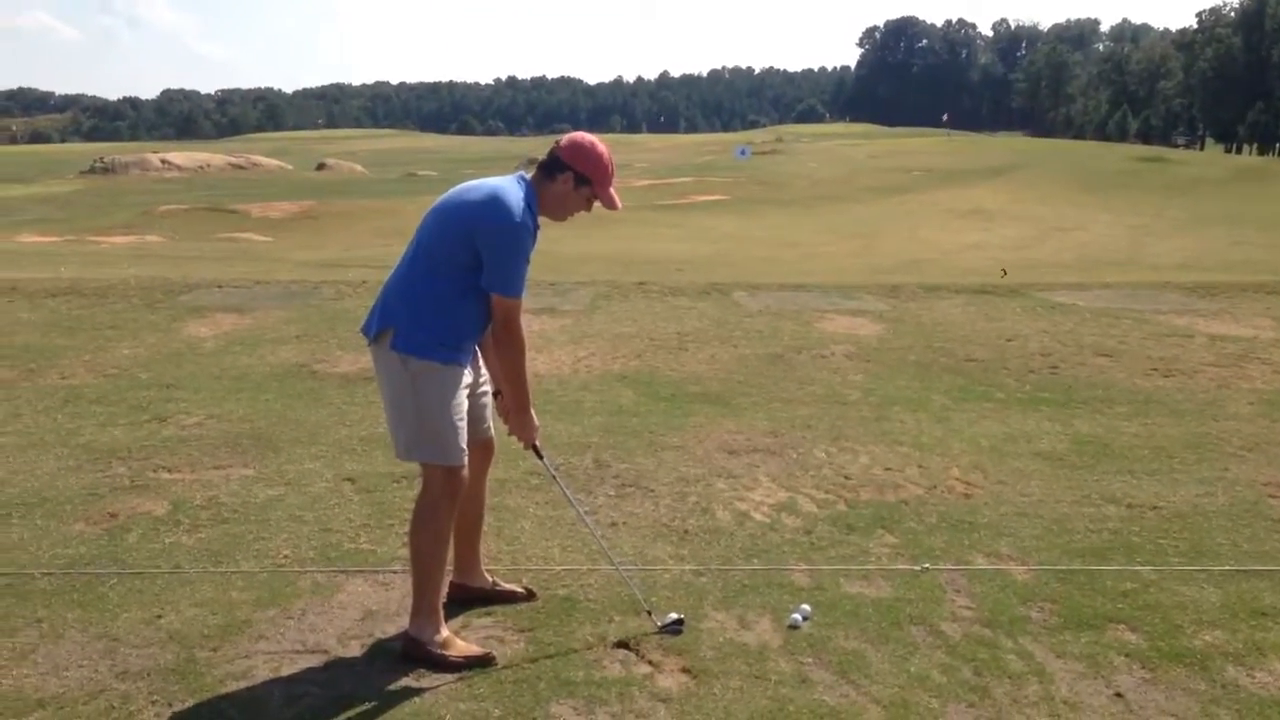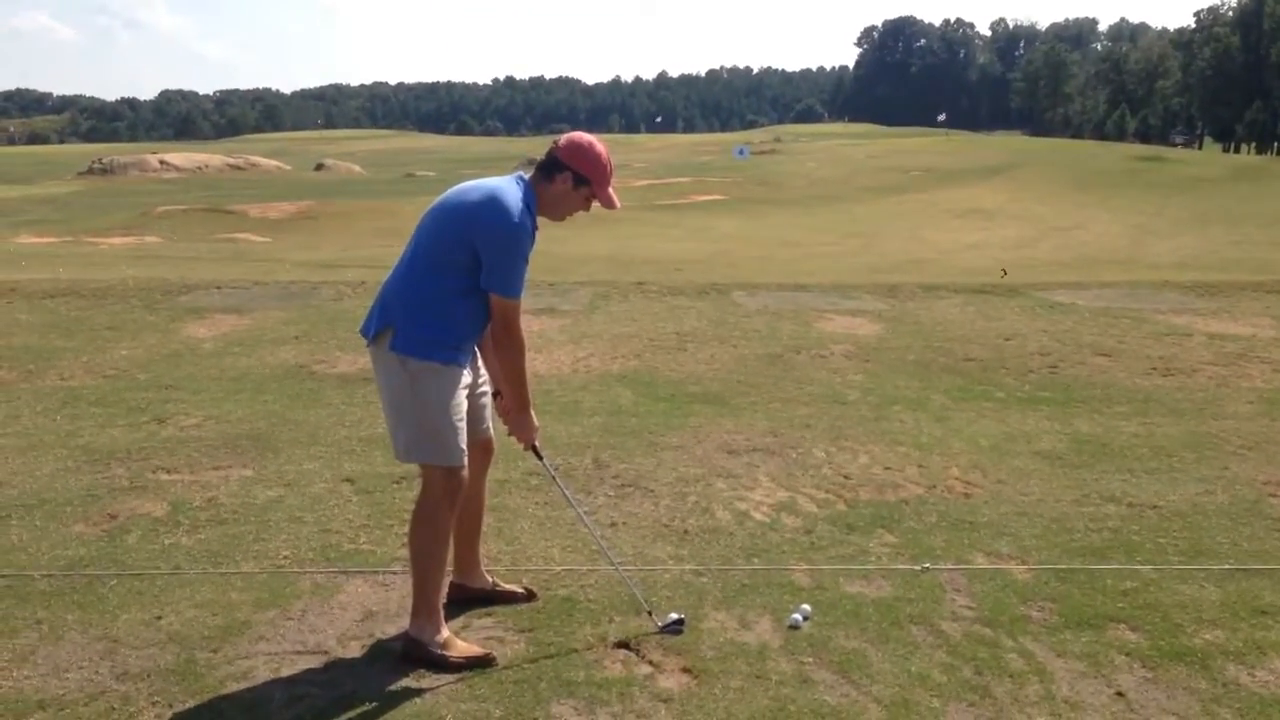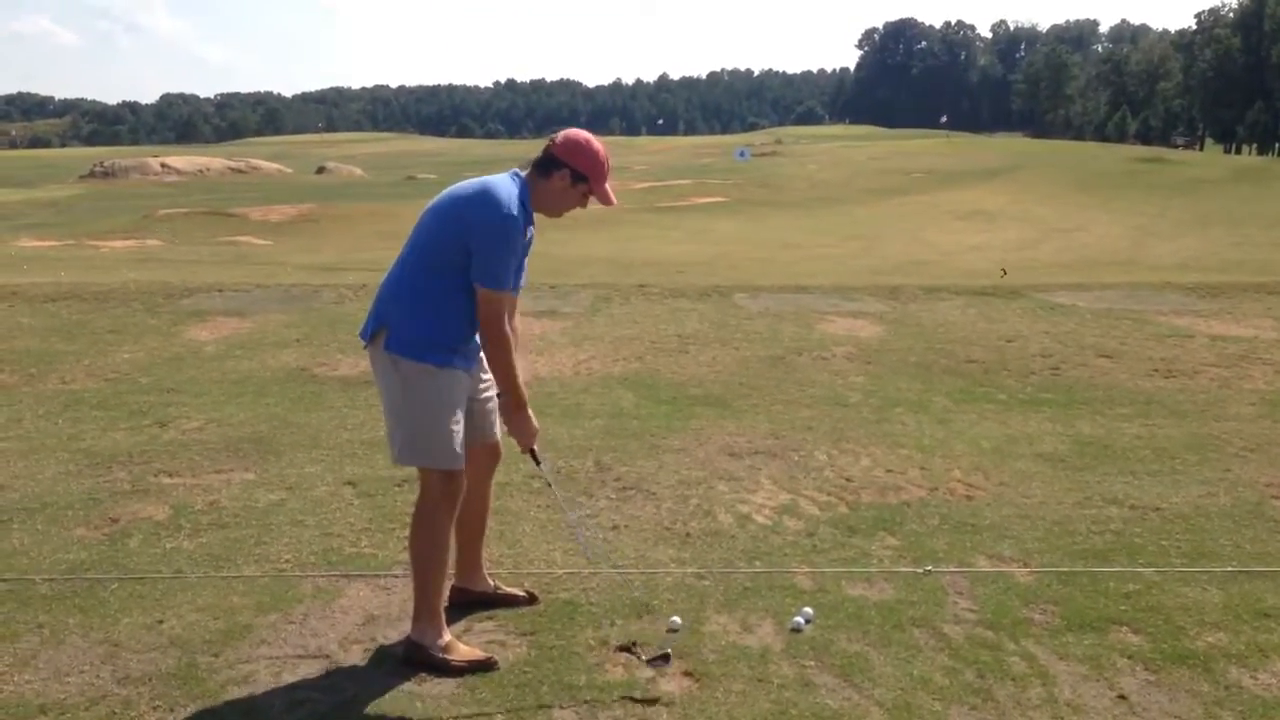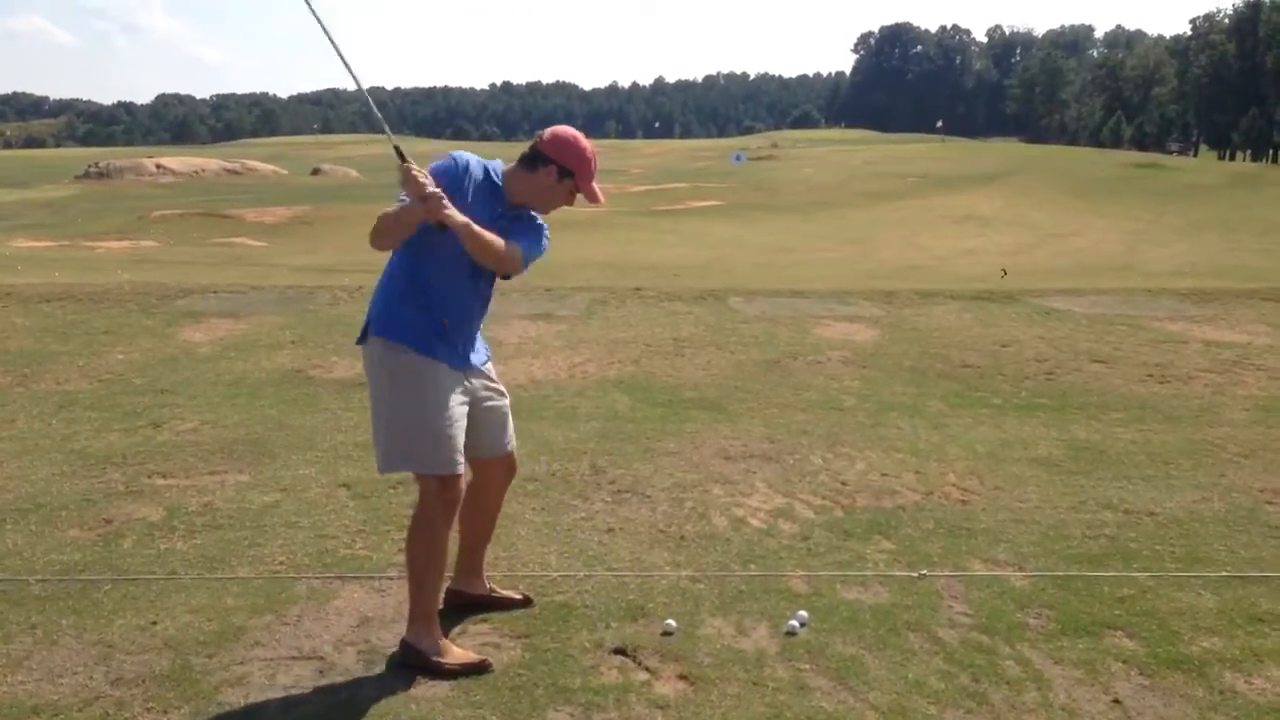
dt=0.3s
person 1, frame 1
left shoulder: (506, 199)
right shoulder: (510, 215)
left elbow: (487, 314)
right elbow: (507, 327)
left wrist: (502, 389)
right wrist: (522, 408)
left hip: (450, 342)
right hip: (417, 346)
left knee: (477, 454)
right knee: (446, 477)
left ankle: (468, 576)
right ankle: (425, 628)
person 1, frame 2
left shoulder: (505, 201)
right shoulder: (509, 218)
left elbow: (486, 314)
right elbow: (507, 328)
left wrist: (501, 388)
right wrist: (522, 409)
left hip: (447, 343)
right hip: (415, 347)
left knee: (476, 454)
right knee: (446, 479)
left ankle: (468, 576)
right ankle: (425, 629)
person 1, frame 3
left shoulder: (519, 216)
right shoulder: (496, 207)
left elbow: (503, 313)
right elbow: (491, 318)
left wrist: (511, 392)
right wrist: (521, 405)
left hip: (457, 349)
right hip: (415, 348)
left knee: (482, 455)
right knee: (445, 482)
left ankle: (469, 579)
right ankle: (427, 633)
person 1, frame 4
left shoulder: (534, 231)
right shoulder: (460, 173)
left elbow: (499, 259)
right elbow: (380, 237)
left wrist: (450, 216)
right wrist: (418, 206)
left hip: (466, 355)
right hip: (406, 349)
left knee: (498, 467)
right knee: (442, 488)
left ankle: (468, 582)
right ankle: (421, 635)
